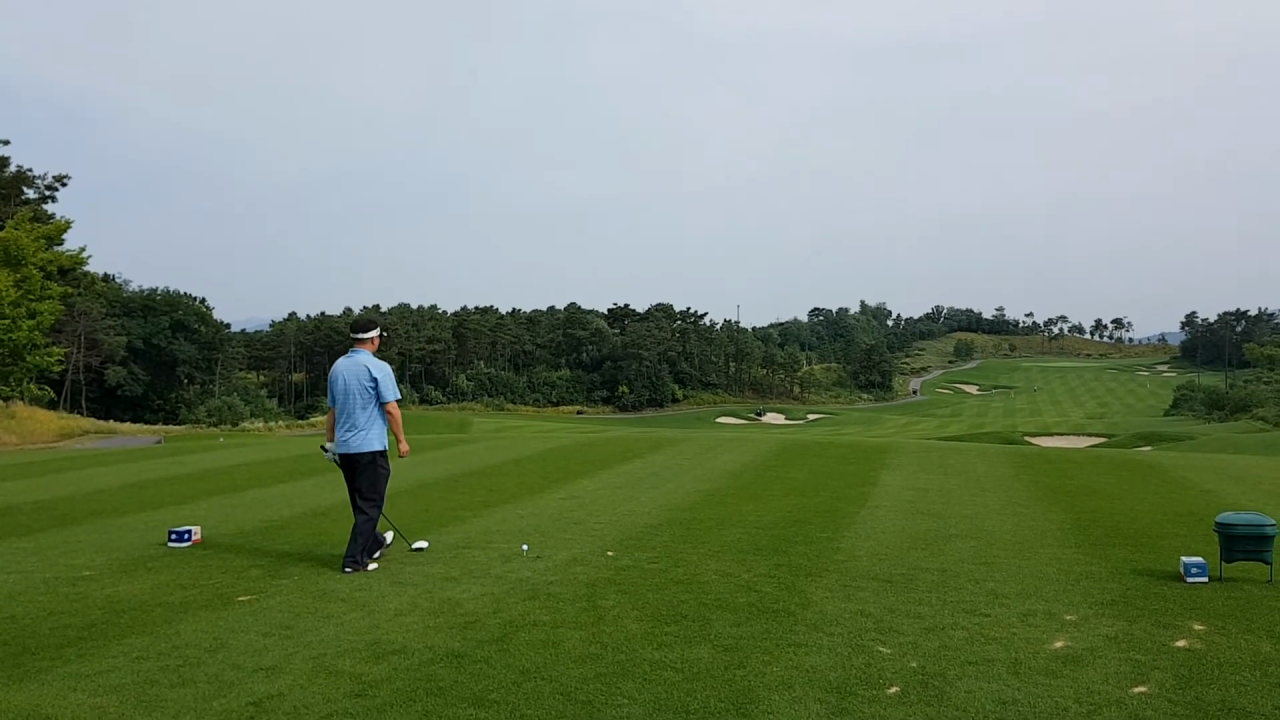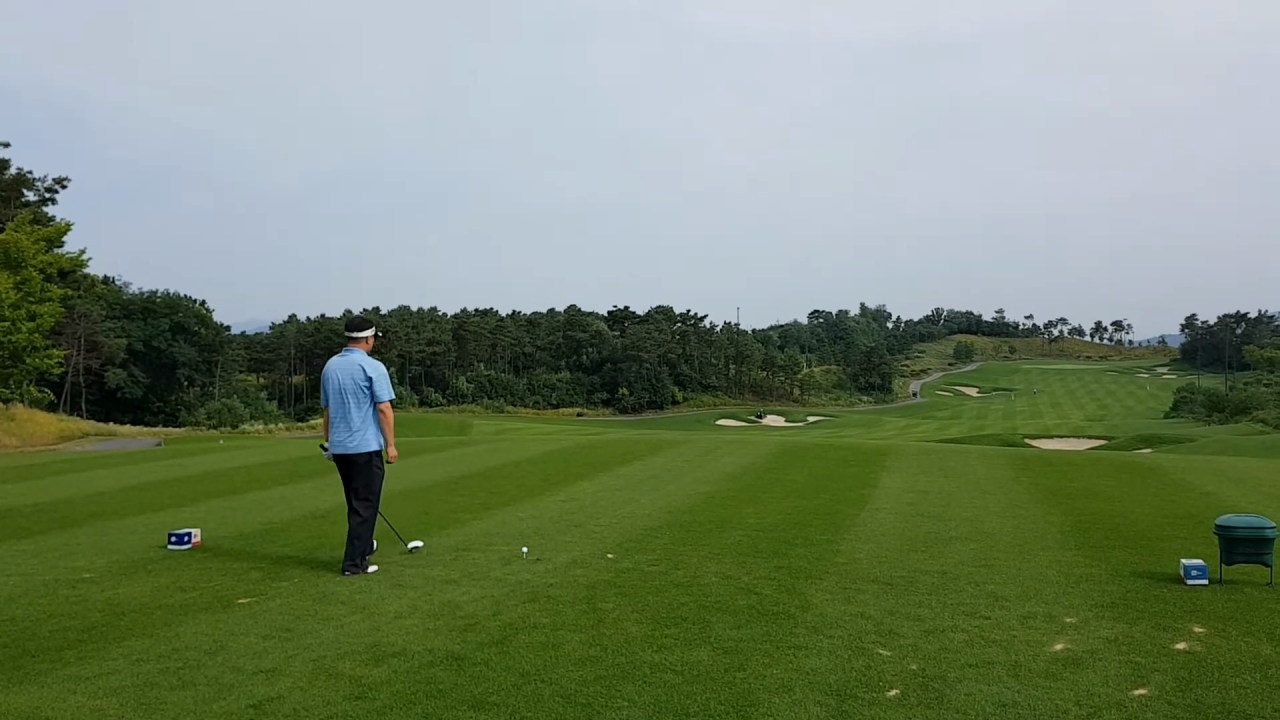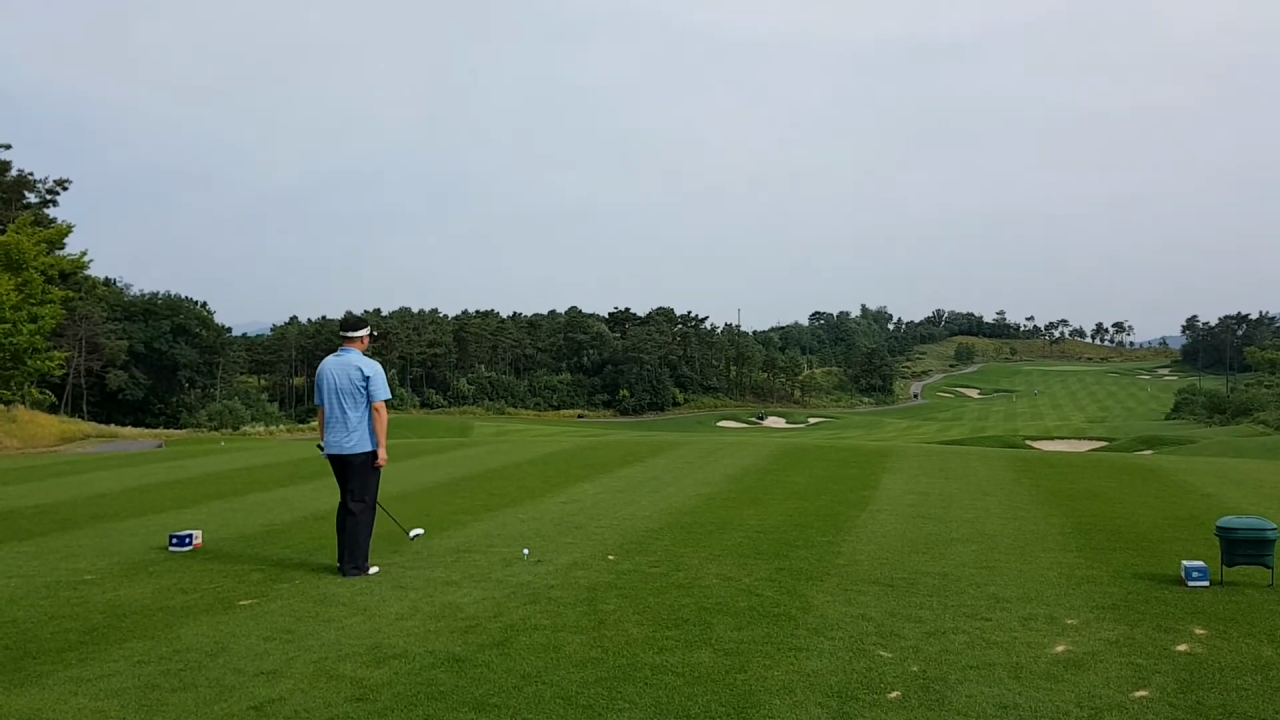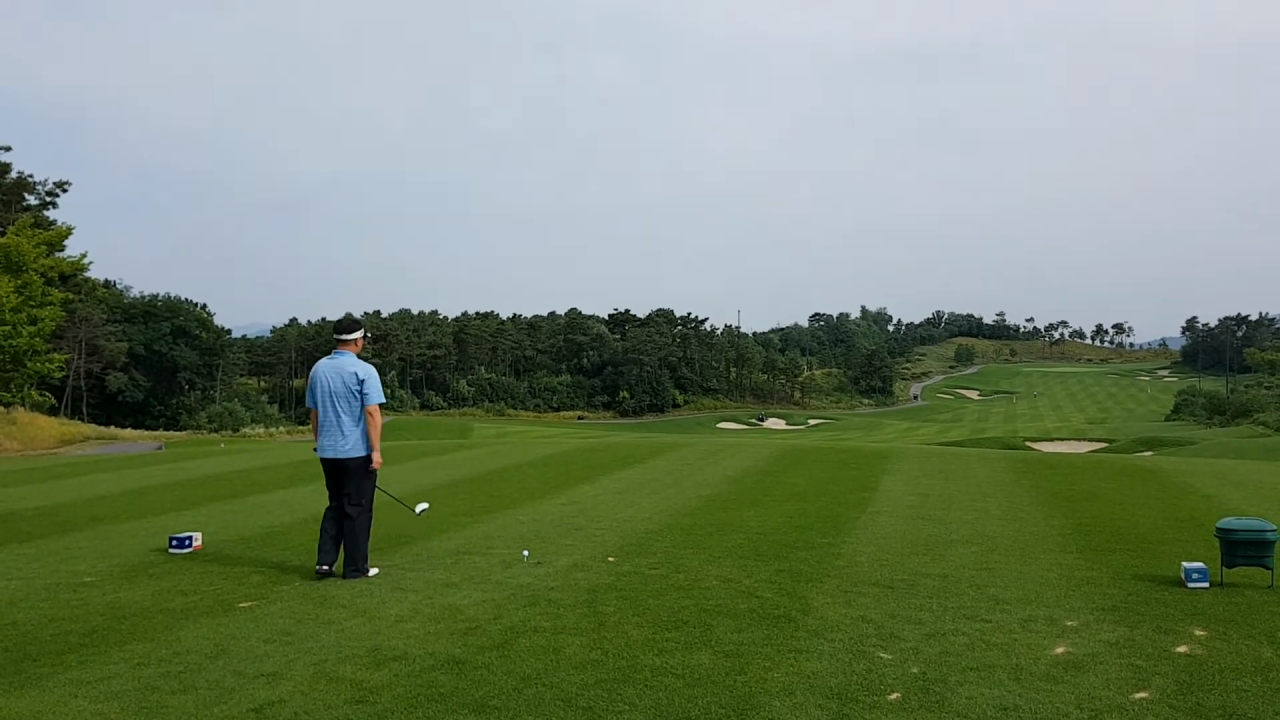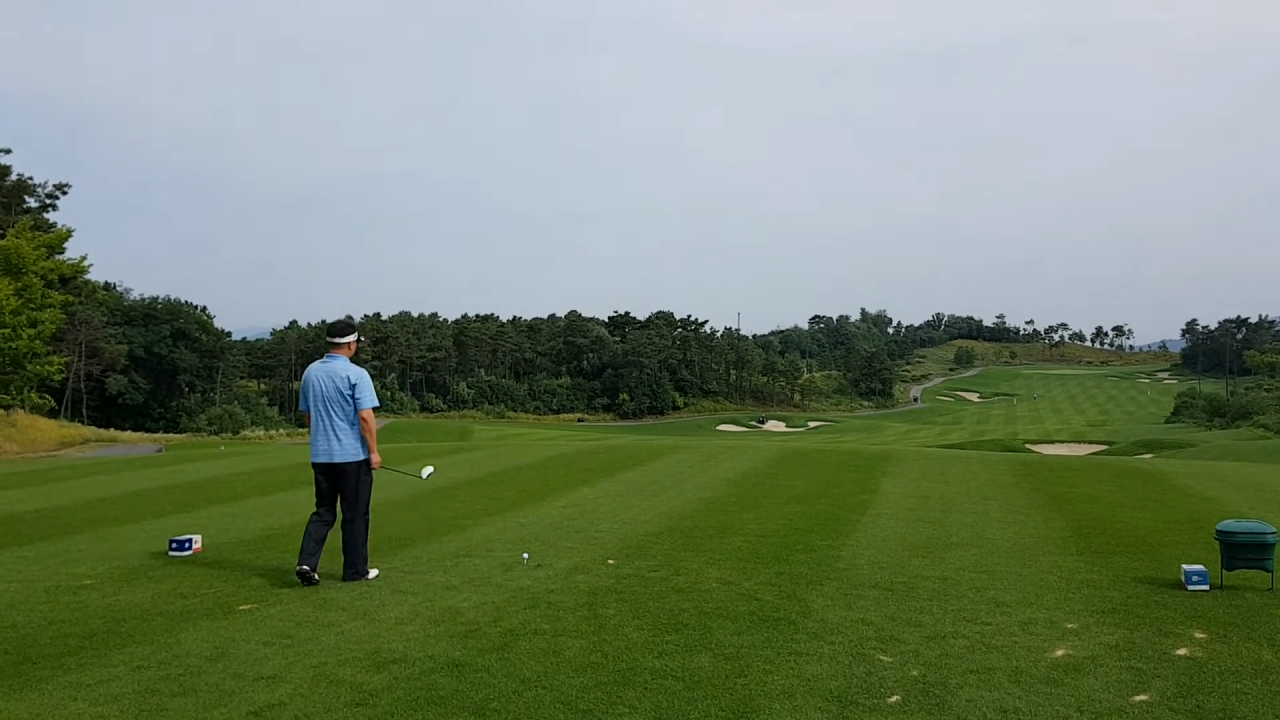
dt=0.1s
person 1, frame 1
left shoulder: (337, 367)
right shoulder: (379, 368)
left elbow: (332, 410)
right elbow: (391, 409)
left wrist: (330, 441)
right wrist: (401, 440)
left hip: (344, 446)
right hip: (370, 446)
left knee: (360, 501)
right knee: (369, 504)
left ankle: (373, 544)
right ankle: (354, 559)
person 1, frame 2
left shoulder: (330, 366)
right shoulder: (374, 367)
left elbow: (327, 409)
right elbow: (384, 409)
left wrist: (328, 441)
right wrist: (390, 444)
left hip: (339, 446)
right hip: (366, 447)
left knee: (355, 500)
right knee: (365, 504)
left ankle: (359, 549)
right ankle: (355, 562)
person 1, frame 3
left shoulder: (324, 365)
right shoulder: (370, 367)
left elbow: (321, 408)
right elbow: (378, 409)
left wrist: (324, 439)
right wrist: (382, 447)
left hip: (335, 447)
right hip: (362, 447)
left knee: (347, 502)
right knee: (361, 505)
left ankle: (345, 555)
right ankle: (354, 564)
person 1, frame 4
left shoulder: (318, 368)
right shoulder: (365, 370)
left elbow: (314, 412)
right elbow: (372, 413)
right wrist: (376, 451)
left hip: (328, 451)
right hip: (356, 452)
left knee: (336, 505)
right knee: (358, 510)
left ankle: (325, 560)
right ankle: (355, 567)
person 1, frame 5
left shoulder: (310, 372)
right shoulder: (357, 374)
left elbow: (307, 415)
right elbow: (366, 417)
right wrist: (374, 451)
left hip: (321, 455)
right hip: (352, 455)
left knee: (323, 511)
right knee: (355, 514)
left ankle: (307, 562)
right ankle: (355, 570)
